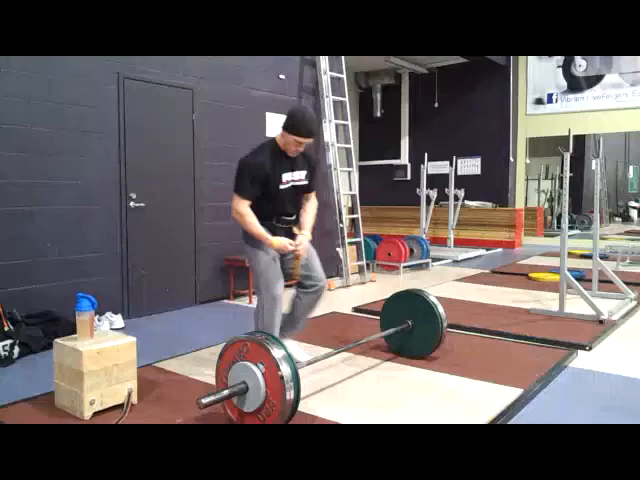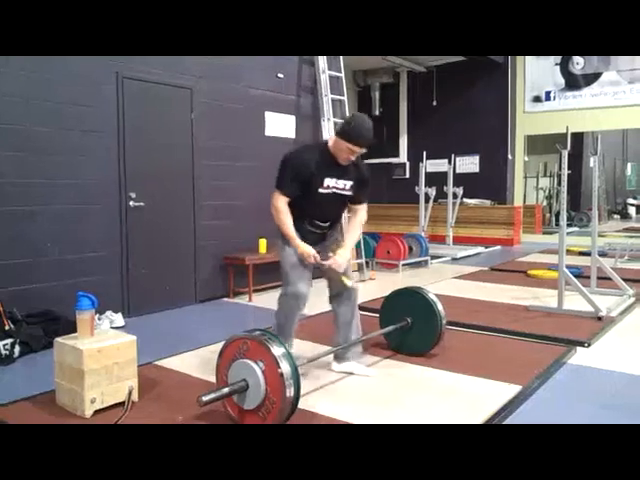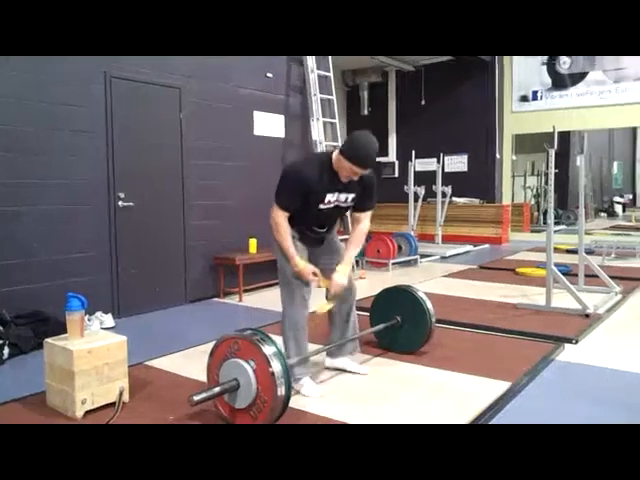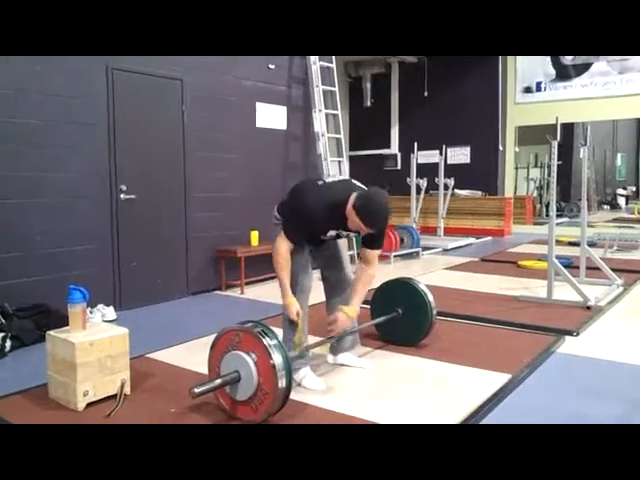
dt=0.4s
person 1, frame 1
left shoulder: (307, 160)
right shoulder: (256, 162)
left elbow: (310, 200)
right elbow: (239, 208)
left wrist: (305, 234)
right wrist: (269, 240)
left hip: (293, 232)
right hip: (261, 234)
left knee: (314, 281)
right knee: (272, 295)
left ankle: (288, 338)
person 1, frame 2
left shoulder: (359, 170)
right shoulder: (302, 159)
left elbow: (358, 213)
right elbow: (278, 202)
left wrist: (345, 250)
right wrist: (298, 245)
left hip: (330, 236)
right hip: (296, 235)
left knee: (346, 290)
right knee: (297, 292)
left ankle: (346, 358)
person 1, frame 3
left shoulder: (366, 180)
right shoulder: (303, 172)
left elbow: (361, 223)
right elbow: (278, 217)
left wrist: (344, 266)
right wrist: (296, 261)
left hip: (326, 236)
right hip: (294, 236)
left knee: (344, 289)
right knee: (297, 300)
left ankle: (339, 353)
right ankle: (298, 374)
person 1, frame 4
left shoulder: (375, 215)
right shoulder: (314, 207)
left elbow: (368, 265)
right elbow: (282, 248)
left wrist: (351, 309)
right wrist: (287, 297)
left hip: (327, 231)
right hip: (292, 223)
left knee: (343, 281)
right knee: (299, 288)
left ankle: (341, 349)
right ankle: (297, 365)
